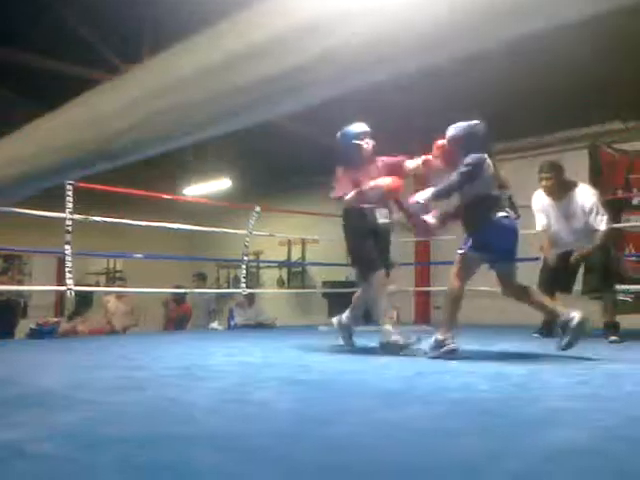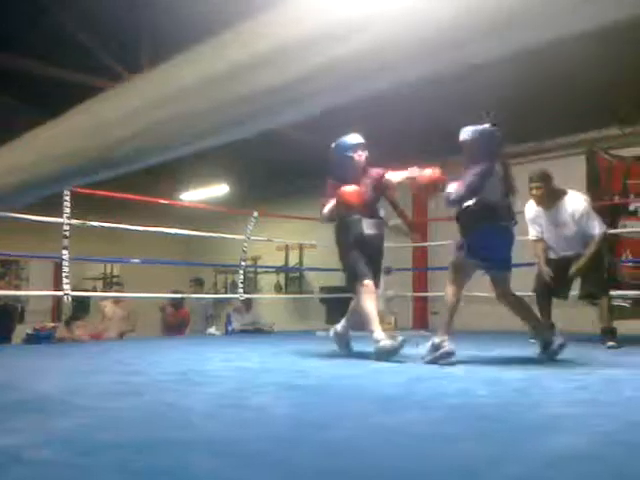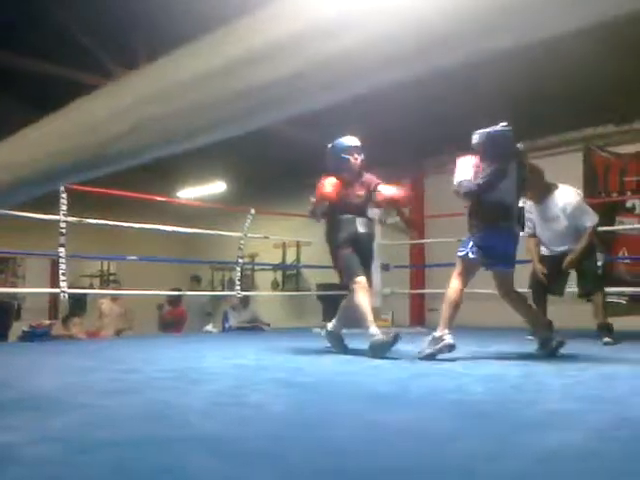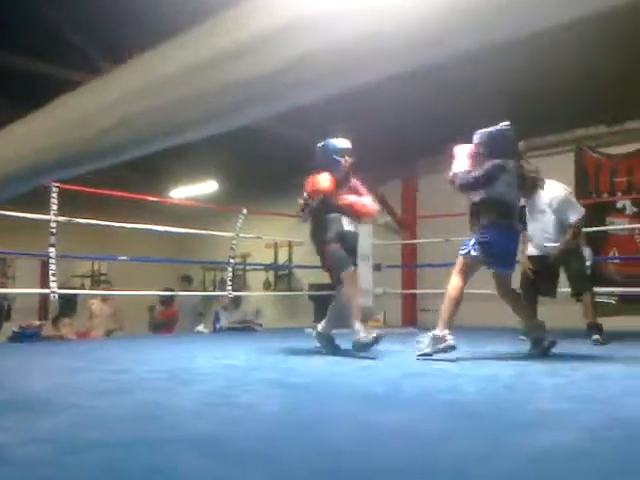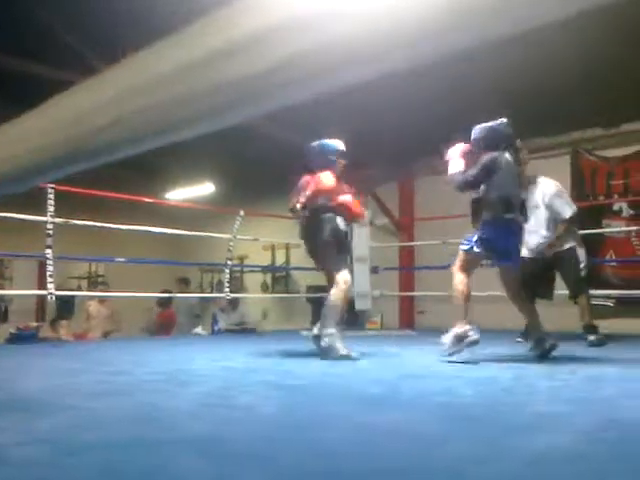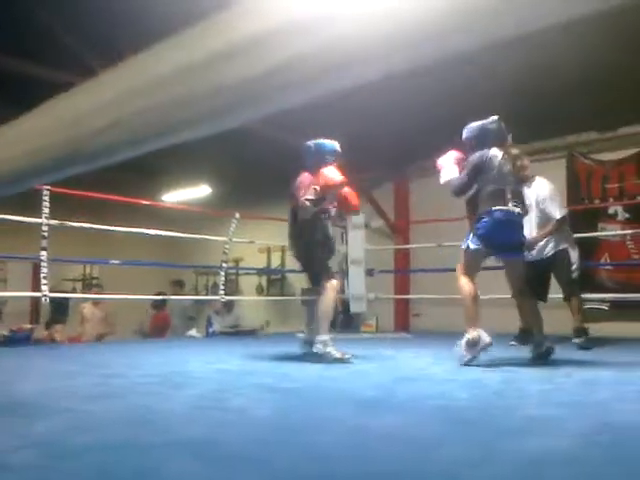
dt=0.1s
person 1, frame 1
left shoulder: (474, 161)
right shoulder: (480, 163)
left elbow: (449, 188)
right elbow: (467, 205)
left wrist: (424, 196)
right wrist: (439, 217)
left hip: (490, 226)
right hip: (503, 226)
left knee: (458, 276)
right knee: (511, 286)
left ankle: (445, 337)
right ankle: (567, 318)
person 1, frame 2
left shoulder: (484, 169)
right shoulder: (496, 169)
left elbow: (458, 199)
left wrist: (452, 191)
left hip: (486, 232)
right hip: (500, 233)
left knee: (454, 281)
right knee: (504, 293)
left ankle: (442, 340)
right ankle: (548, 339)
person 1, frame 3
left shoulder: (500, 168)
right shoulder: (511, 168)
left elbow: (471, 192)
left wrist: (462, 174)
right wrist: (471, 176)
left hip: (489, 232)
right hip: (506, 234)
left knee: (458, 278)
right knee: (507, 290)
left ankle: (442, 335)
right ankle: (547, 337)
person 1, frame 4
left shoulder: (498, 166)
right shoulder: (511, 167)
left elbow: (466, 183)
right elbow: (481, 187)
left wrist: (460, 164)
right wrist: (466, 167)
left hip: (492, 230)
right hip: (508, 232)
left knee: (458, 275)
right knee: (505, 289)
left ankle: (441, 334)
right ankle: (539, 337)
person 1, frame 5
left shoulder: (492, 159)
right shoulder: (511, 161)
left elbow: (464, 183)
left wrist: (455, 163)
right wrist: (467, 162)
left hip: (493, 225)
right hip: (511, 227)
left knee: (460, 270)
right knee: (513, 288)
left ankle: (462, 329)
right ankle: (541, 340)
person 1, frame 6
left shoulder: (482, 156)
right shoulder: (504, 159)
left elbow: (459, 188)
left wrist: (449, 170)
right wrist: (461, 168)
left hip: (492, 219)
right hip: (512, 222)
left knee: (465, 274)
right knee: (519, 286)
left ankle: (474, 334)
right ankle: (540, 342)
person 2, frame 1
left shoulder: (381, 164)
right shoulder: (345, 170)
left elbow: (408, 165)
right elbow: (344, 201)
right wrist: (365, 191)
left hip: (379, 229)
right hip: (358, 230)
left knee: (374, 282)
right knee: (377, 277)
left ankle: (344, 321)
right ankle: (388, 334)
person 2, frame 2
left shoulder: (374, 175)
right shoulder: (335, 182)
left elbow: (392, 177)
right elbow: (326, 215)
left wrist: (420, 173)
right wrist: (337, 204)
left hip: (372, 239)
right hip: (350, 240)
left knee: (367, 291)
right knee: (366, 286)
left ankle: (341, 330)
right ankle: (381, 341)
person 2, frame 3
left shoulder: (367, 179)
right shoulder: (330, 182)
left elbow: (385, 192)
right elbow: (316, 215)
left wrist: (394, 194)
right wrist: (319, 201)
left hip: (363, 239)
right hip: (341, 240)
left knee: (358, 289)
right knee: (359, 282)
left ankle: (333, 329)
right ankle: (376, 336)
person 2, frame 4
left shoulder: (353, 184)
right shoulder: (317, 181)
left elbow: (372, 207)
right elbow: (304, 215)
left wrist: (363, 207)
right wrist: (309, 199)
left hip: (348, 237)
right hip: (327, 237)
left knee: (344, 288)
right knee: (349, 275)
left ankle: (323, 331)
right ankle: (359, 333)
person 2, frame 5
left shoulder: (337, 182)
right shoulder: (308, 181)
left elbow: (352, 214)
right elbow: (297, 213)
left wrist: (352, 209)
right wrist: (313, 196)
left hip: (337, 239)
right hip: (321, 240)
left knee: (337, 282)
right knee: (343, 279)
left ankle: (320, 333)
right ankle: (329, 339)
person 2, frame 6
left shoulder: (329, 182)
right shoulder: (306, 179)
right elbow: (303, 213)
left wrist: (340, 207)
right wrist: (320, 191)
left hip: (319, 241)
right hip: (309, 241)
left knee: (322, 290)
right knee: (331, 285)
left ankle: (311, 338)
right ankle: (322, 344)
person 3, frame 1
left shoulder: (586, 196)
right shoulder: (538, 199)
left elbow: (604, 230)
right elbow: (543, 229)
left wrist: (584, 251)
right wrist: (548, 252)
left hip: (591, 246)
right hip: (561, 247)
left knee: (605, 281)
right knee: (546, 281)
left ankle: (610, 326)
right ankle: (549, 323)
person 3, frame 2
left shoulder: (577, 203)
right shoulder: (531, 209)
left elbow: (599, 234)
right elbow: (537, 239)
left wrist: (582, 263)
right wrist: (542, 265)
left hip: (586, 252)
right hip: (556, 254)
left knee: (599, 287)
right knee: (541, 288)
left ankle: (607, 331)
person 3, frame 3
left shoulder: (568, 198)
right shoulder: (525, 204)
left elbow: (591, 227)
right elbow: (531, 235)
left wrist: (575, 255)
right wrist: (536, 260)
left hip: (579, 247)
right hip: (549, 250)
left knee: (593, 283)
right knee: (536, 284)
left ankle: (604, 328)
person 3, frame 4
left shoulder: (555, 192)
left elbow: (577, 221)
right elbow: (521, 231)
left wrist: (561, 248)
right wrist: (523, 256)
left hip: (568, 246)
right hip: (538, 250)
left knee: (582, 283)
right knee: (527, 285)
left ankle: (593, 327)
person 3, frame 5
left shoulder: (547, 188)
left elbow: (570, 217)
left wrist: (551, 243)
left hip: (562, 248)
right hip: (532, 251)
left knee: (578, 285)
right knee: (525, 288)
left ankle: (590, 329)
right ankle: (531, 329)
person 3, frame 6
left shoulder: (541, 187)
left elbow: (560, 219)
left wrist: (537, 238)
left hip: (556, 246)
right hip: (530, 252)
left knee: (570, 286)
left ankle: (580, 331)
right ankle: (525, 330)
